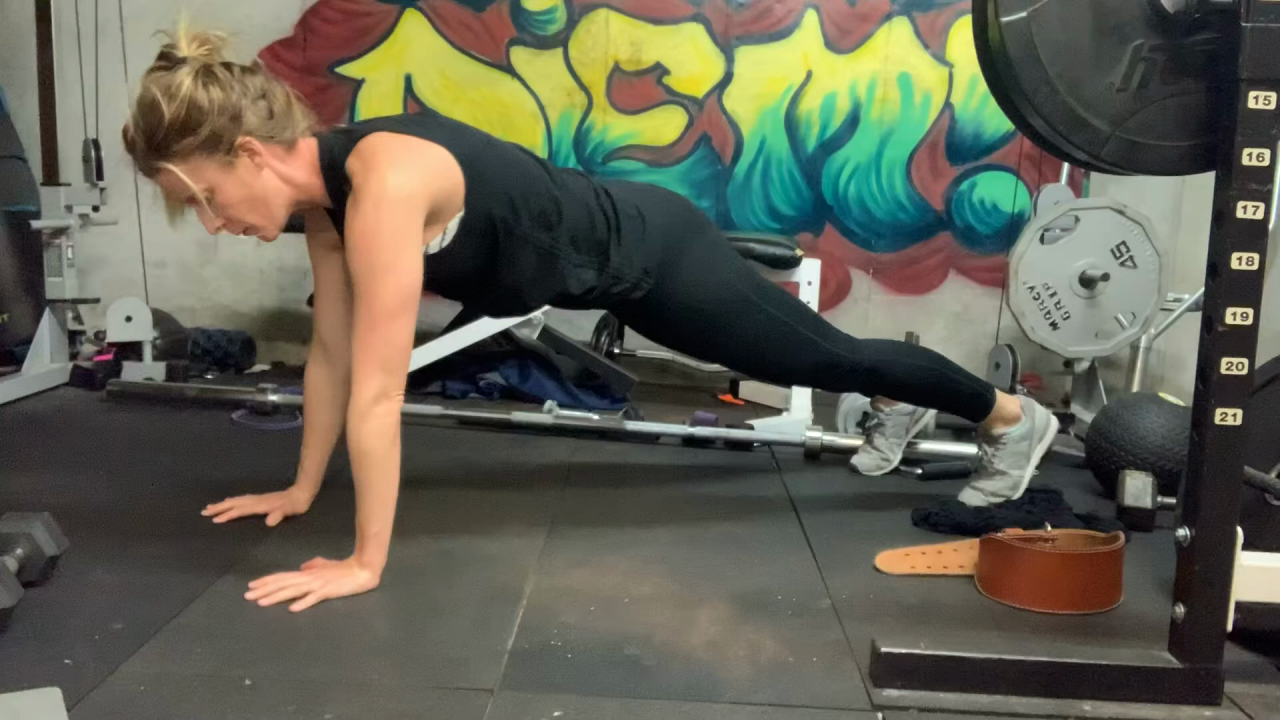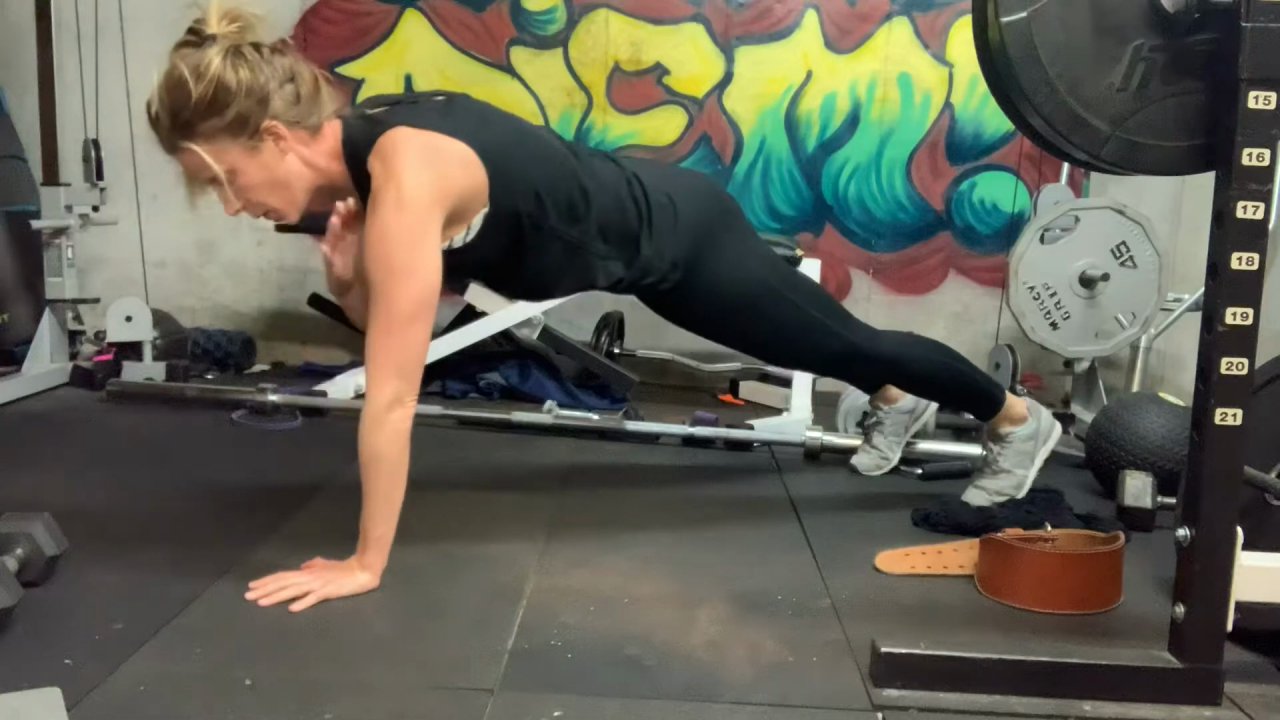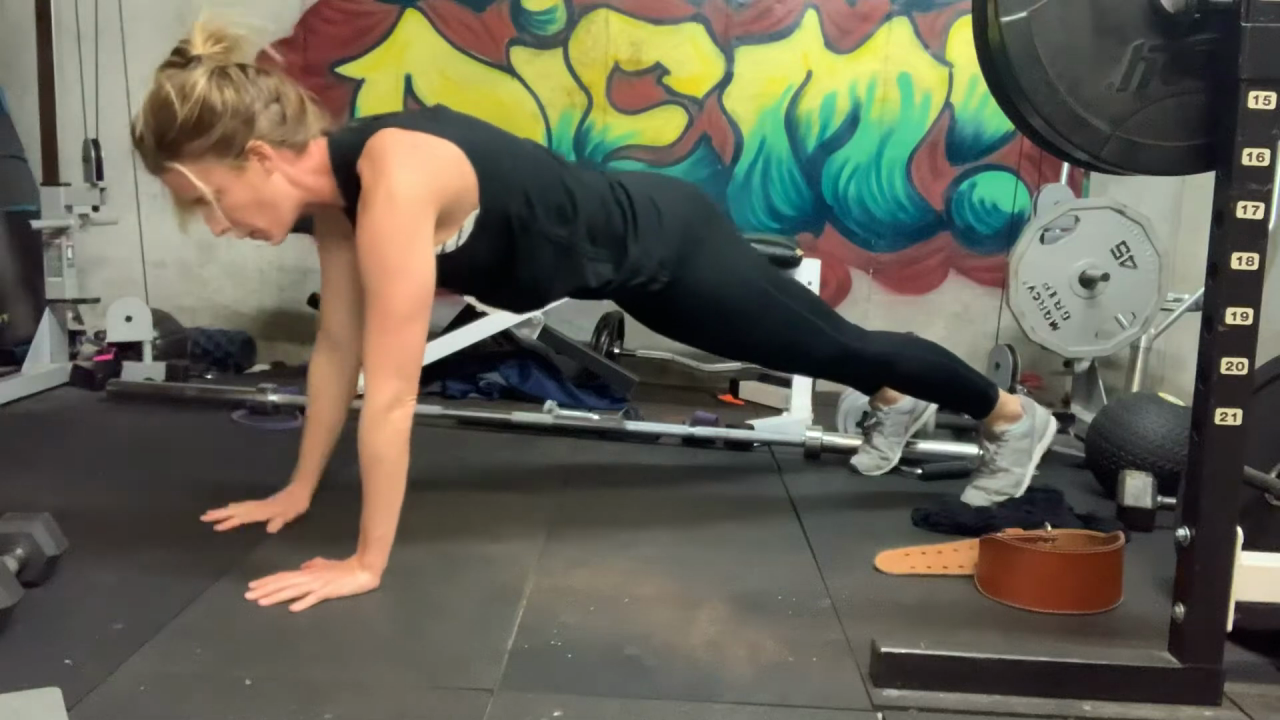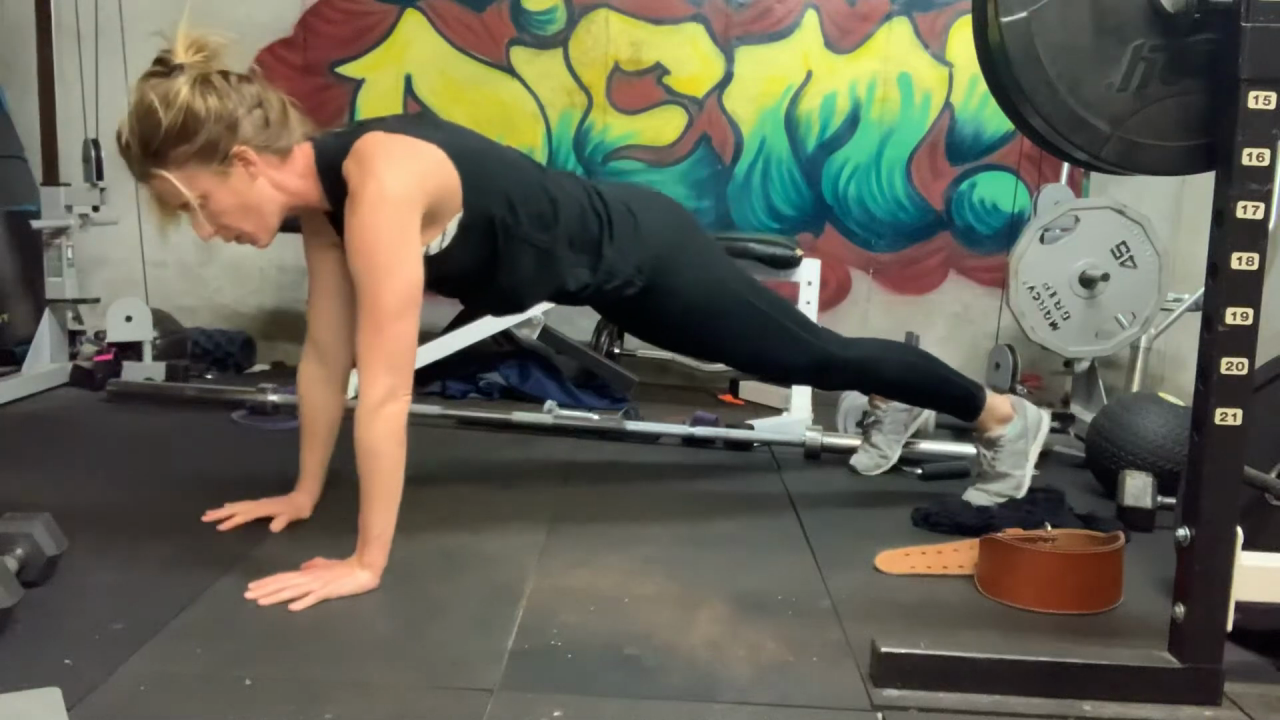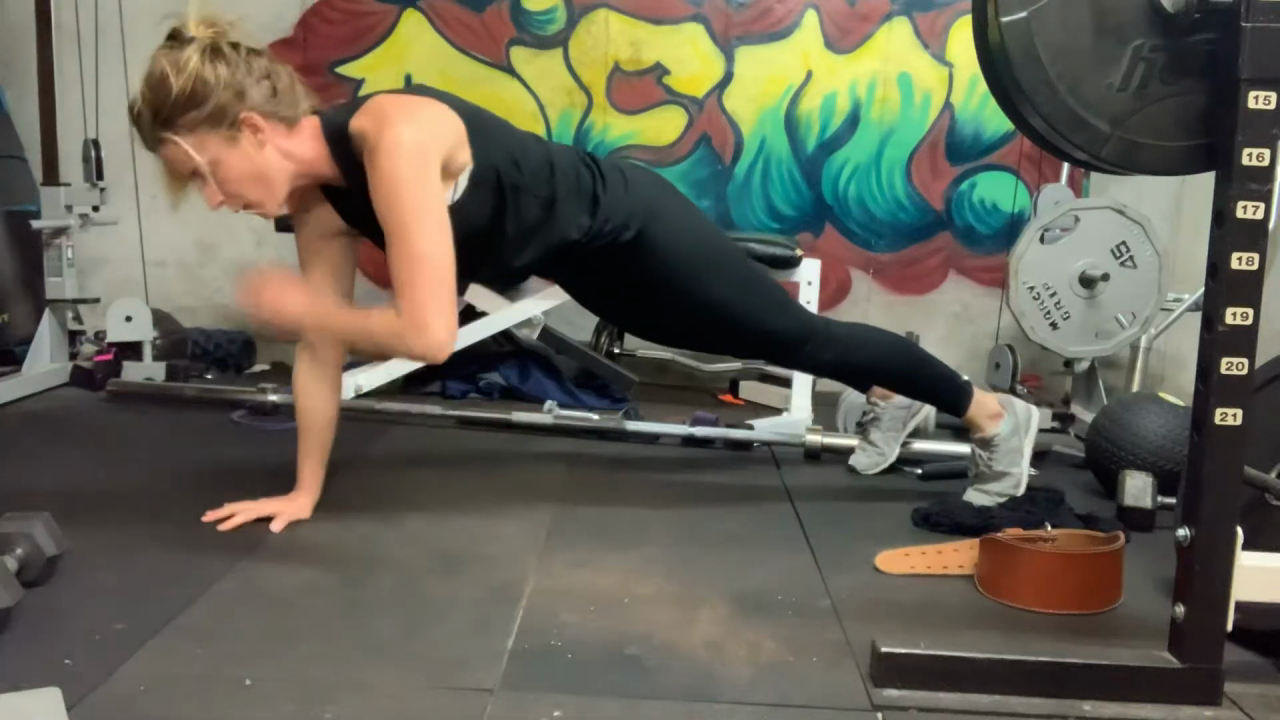
dt=0.5s
person 1, frame 1
left shoulder: (382, 180)
right shoulder: (325, 187)
left elbow: (377, 392)
right elbow: (332, 353)
left wrist: (366, 562)
right wrist: (302, 489)
left hip: (650, 252)
right hip: (611, 255)
left knee: (822, 357)
right knee: (804, 358)
left ankle: (1013, 418)
right ankle: (899, 406)
person 1, frame 2
left shoulder: (406, 172)
right shoulder: (353, 149)
left elbow: (392, 392)
right elbow: (393, 314)
left wrist: (366, 564)
right wrist: (348, 275)
left hip: (678, 235)
right hip: (636, 220)
left knee: (839, 344)
right knee: (821, 346)
left ankle: (1019, 422)
right ankle: (896, 403)
person 1, frame 3
left shoulder: (392, 179)
right shoulder: (333, 183)
left elbow: (389, 394)
right elbow: (338, 349)
left wrist: (365, 564)
right wrist: (298, 489)
left hip: (665, 243)
right hip: (620, 251)
left knee: (832, 346)
right knee: (812, 351)
left ankle: (1014, 416)
right ankle: (897, 403)
person 1, frame 4
left shoulder: (380, 180)
right shoulder: (319, 189)
left elbow: (385, 389)
right elbow: (324, 354)
left wrist: (367, 561)
right wrist: (304, 493)
left hip: (639, 252)
right hip: (600, 260)
left knee: (810, 355)
right knee: (794, 354)
left ankle: (1005, 418)
right ankle: (895, 406)
person 1, frame 5
left shoulder: (392, 137)
right shoulder: (312, 182)
left elbow: (429, 333)
right elbow: (323, 345)
left wrist: (302, 304)
right wrist: (305, 490)
left hip: (628, 223)
right hip: (579, 258)
left knee: (798, 337)
right knee: (750, 343)
left ankle: (995, 416)
right ankle: (890, 403)
